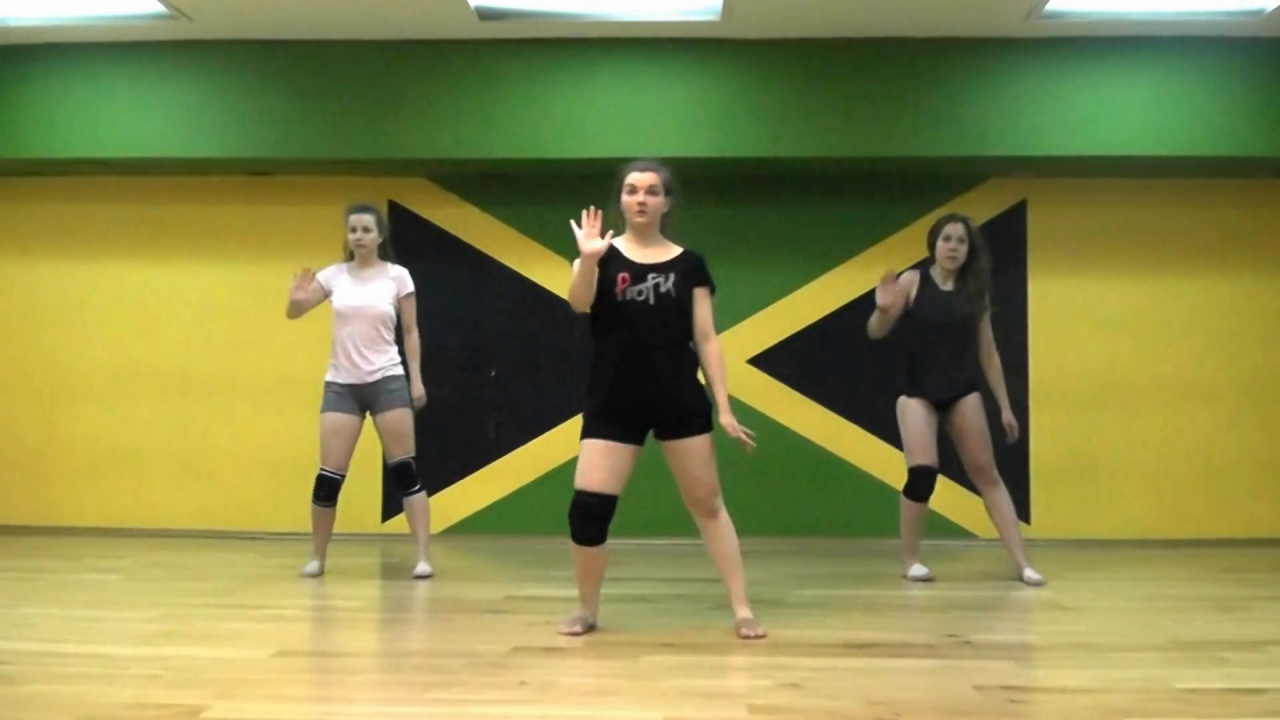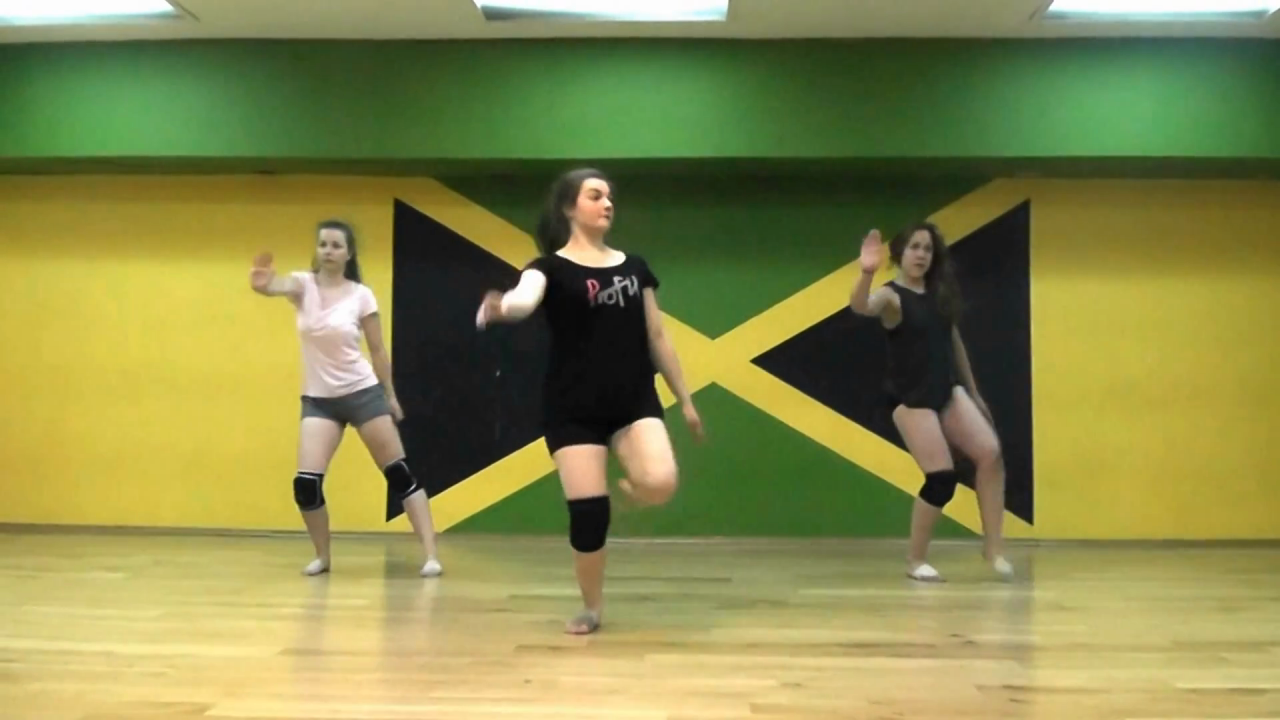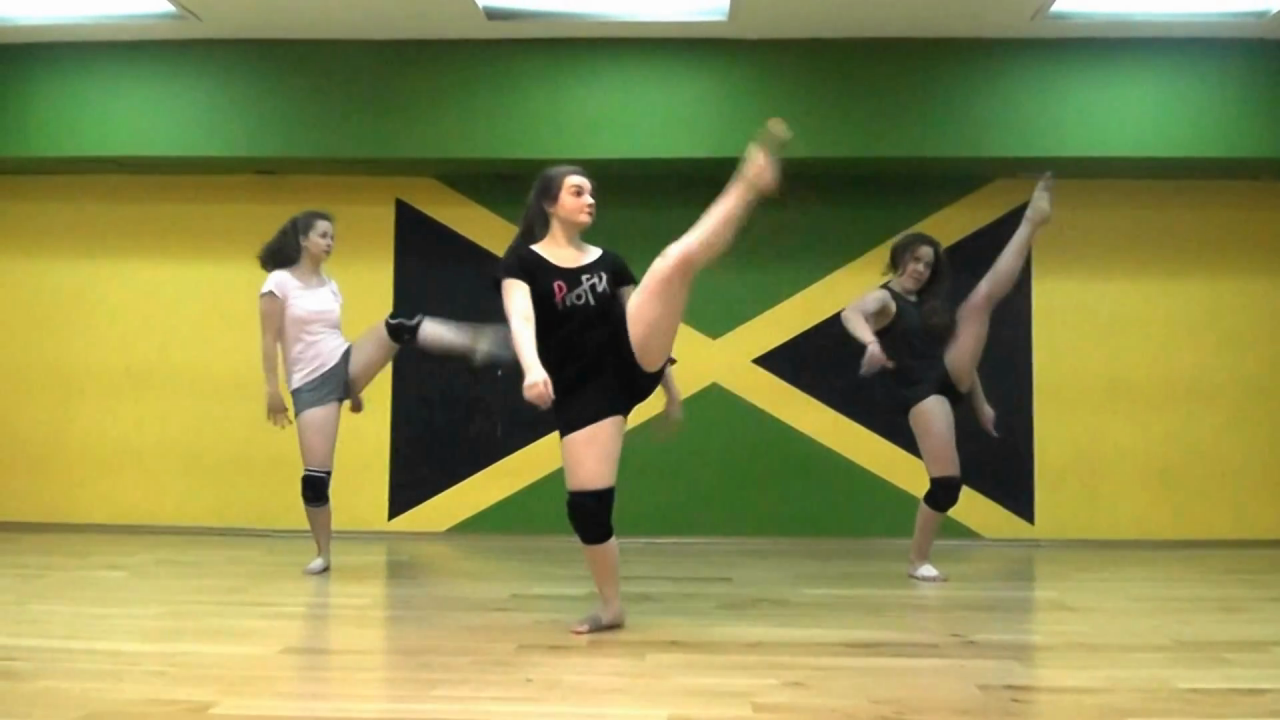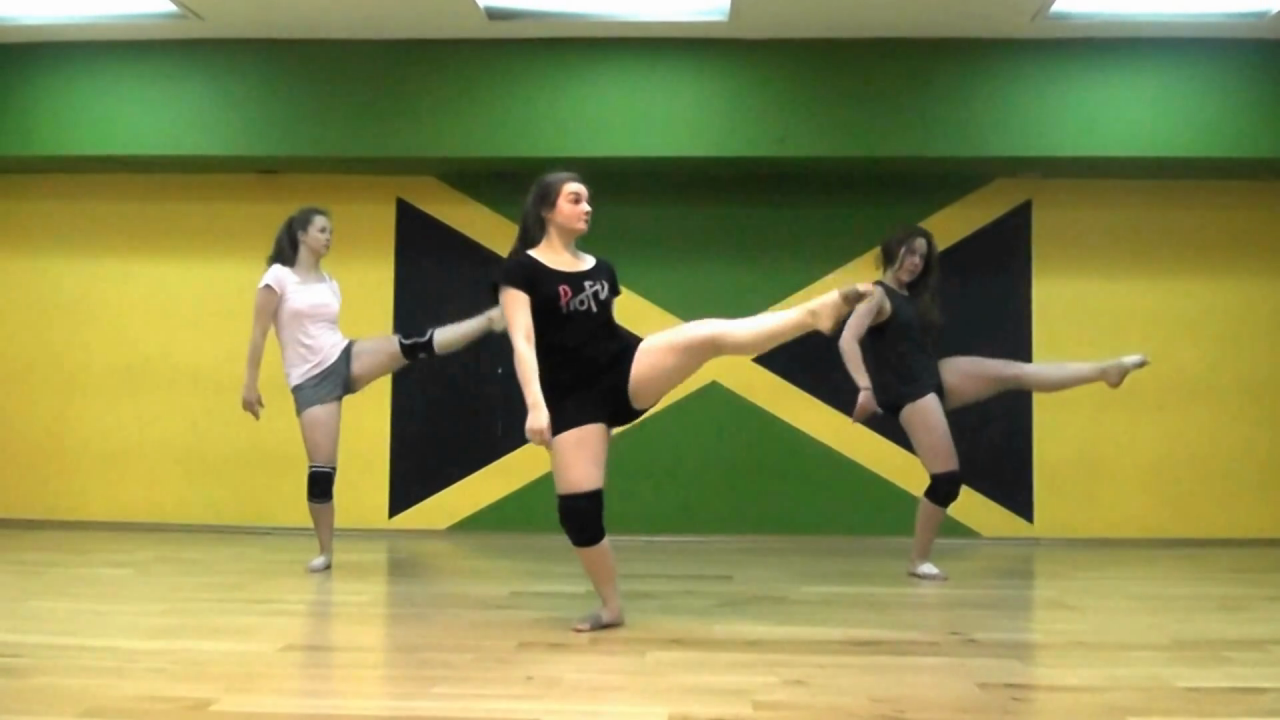
dt=0.5s
person 1, frame 1
left shoulder: (689, 263)
right shoulder: (603, 256)
left elbow: (705, 338)
right elbow: (580, 302)
left wrist: (724, 407)
right wrist: (589, 256)
left hip: (680, 401)
right hip: (611, 404)
left knee: (706, 502)
right knee: (587, 507)
left ankle: (742, 608)
right ankle: (588, 608)
person 1, frame 2
left shoulder: (635, 266)
right shoulder: (551, 267)
left elbow: (657, 338)
right elbow: (525, 297)
left wrist: (685, 399)
right wrist: (502, 306)
left hip: (632, 395)
right hip: (573, 407)
left knee: (660, 484)
right knee: (588, 512)
left ankle: (620, 491)
right ankle: (591, 608)
person 1, frame 3
left shoulder: (607, 258)
right shoulder: (521, 266)
left elbow: (655, 312)
right elbow: (521, 323)
left wrist: (674, 384)
right wrist: (532, 369)
left hip: (632, 360)
right hip: (584, 390)
left knee: (676, 260)
right knee: (588, 503)
right ankle: (611, 608)
person 1, frame 4
left shoulder: (602, 268)
right shoulder: (521, 271)
right elbow: (523, 343)
right wrist: (535, 406)
left hip: (623, 371)
right hip: (573, 398)
left knee: (708, 335)
right knee: (578, 507)
left ankle: (815, 311)
right ankle: (610, 607)
person 2, frame 1
left shoulder: (975, 291)
right shoulder: (912, 281)
left elbow: (988, 353)
right elbow: (875, 332)
left wrist: (1005, 407)
right wrist: (883, 309)
left hip: (963, 391)
right hip: (916, 391)
left knee: (986, 473)
right knee: (923, 471)
left ankle: (1022, 562)
right ankle: (910, 559)
person 2, frame 2
left shoulder: (941, 292)
right shoulder: (890, 296)
right elbow: (861, 306)
left wrist: (974, 394)
right wrist: (866, 272)
left hip: (948, 391)
right hip: (911, 399)
left knee: (990, 454)
right knee: (942, 476)
left ankle: (993, 549)
right ankle: (916, 561)
person 2, frame 3
left shoulder: (932, 303)
right shoulder: (884, 300)
right elbow: (852, 315)
left wrist: (980, 403)
right wrist: (872, 344)
left hip: (949, 376)
right hip: (924, 392)
left knee: (983, 297)
right knee: (946, 481)
right ankle: (918, 558)
person 2, frame 4
left shoulder: (918, 298)
right shoulder: (878, 295)
right elbow: (847, 340)
right wrist: (865, 388)
left hip: (936, 378)
right hip: (911, 393)
left knee: (1017, 372)
right knee: (946, 477)
left ankle: (1104, 369)
right ankle: (919, 560)
person 3, frame 1
left shoulder: (397, 276)
right shoulder: (334, 275)
left elbow: (410, 332)
right elbow: (294, 313)
left wrist: (417, 379)
right wrist: (296, 298)
left hip: (387, 381)
right hip: (341, 384)
left knee: (405, 471)
right knee: (329, 477)
left ankle: (423, 556)
right ankle: (318, 556)
person 3, frame 2
left shoulder: (360, 296)
right shoulder: (302, 284)
left elbow: (378, 349)
right elbow: (274, 287)
left wrist: (390, 396)
right wrist: (260, 282)
left hip: (362, 392)
right hip: (318, 400)
left knee: (399, 473)
right knee: (306, 481)
left ankle: (430, 554)
right ankle: (322, 555)
person 3, frame 3
left shoulder: (329, 286)
right shoulder: (278, 282)
right elbow: (269, 341)
right wrist: (274, 391)
left hip: (345, 366)
right hip: (309, 384)
left knee: (401, 328)
right knee: (316, 474)
left ankle: (476, 342)
right ankle: (323, 554)
person 3, frame 4
left shoulder: (330, 284)
right shoulder: (278, 276)
right elbow: (259, 334)
right wrist: (250, 385)
left hip: (346, 361)
right hip: (310, 380)
left knee: (415, 345)
right knee: (321, 470)
left ankle: (488, 321)
right ankle: (325, 552)
